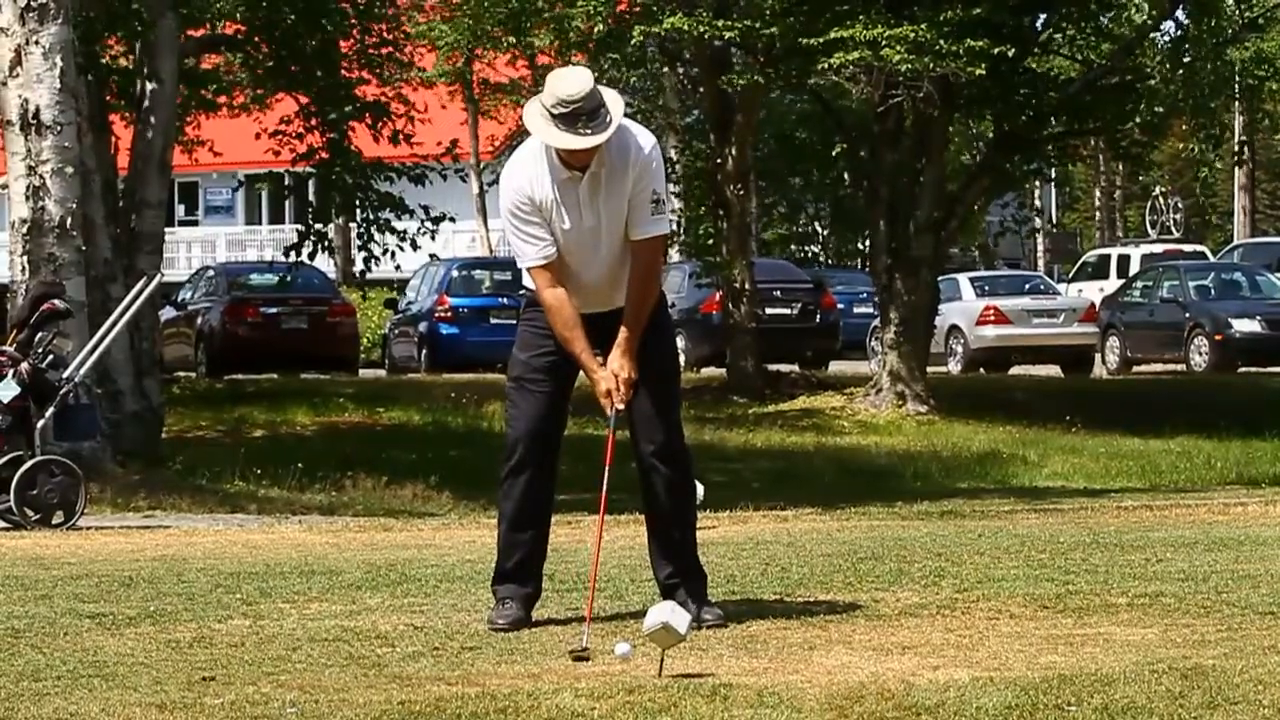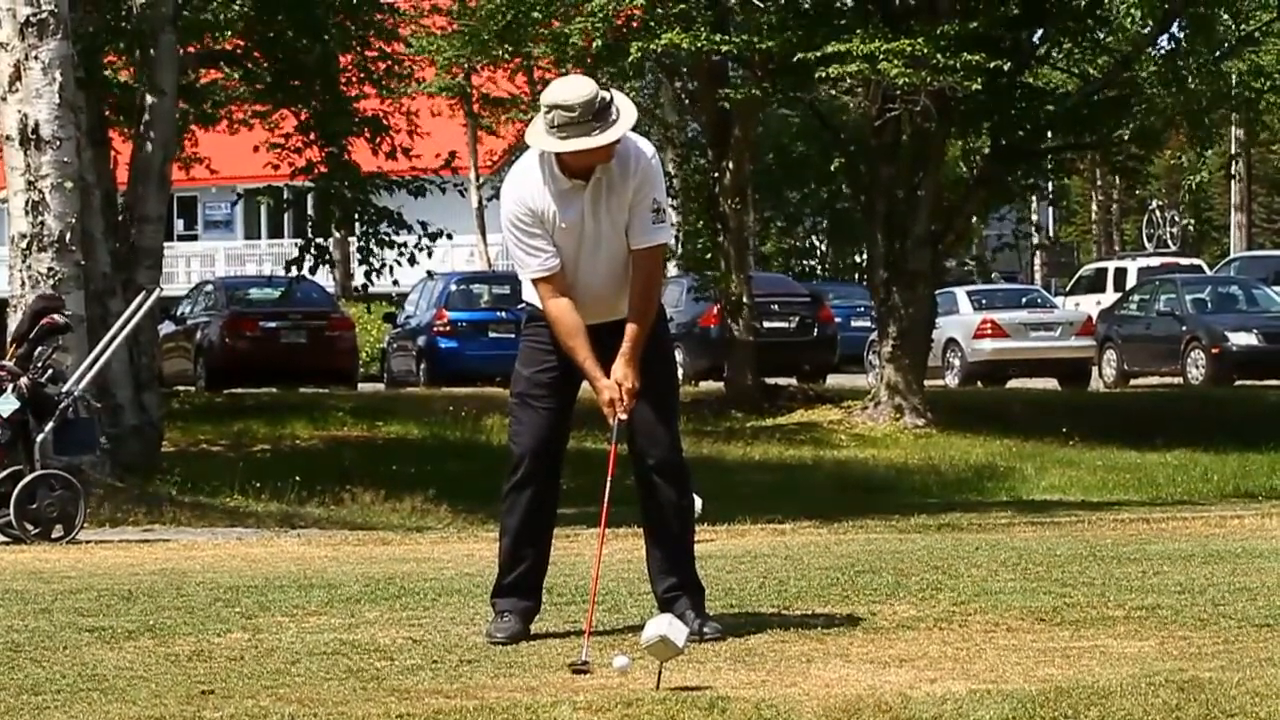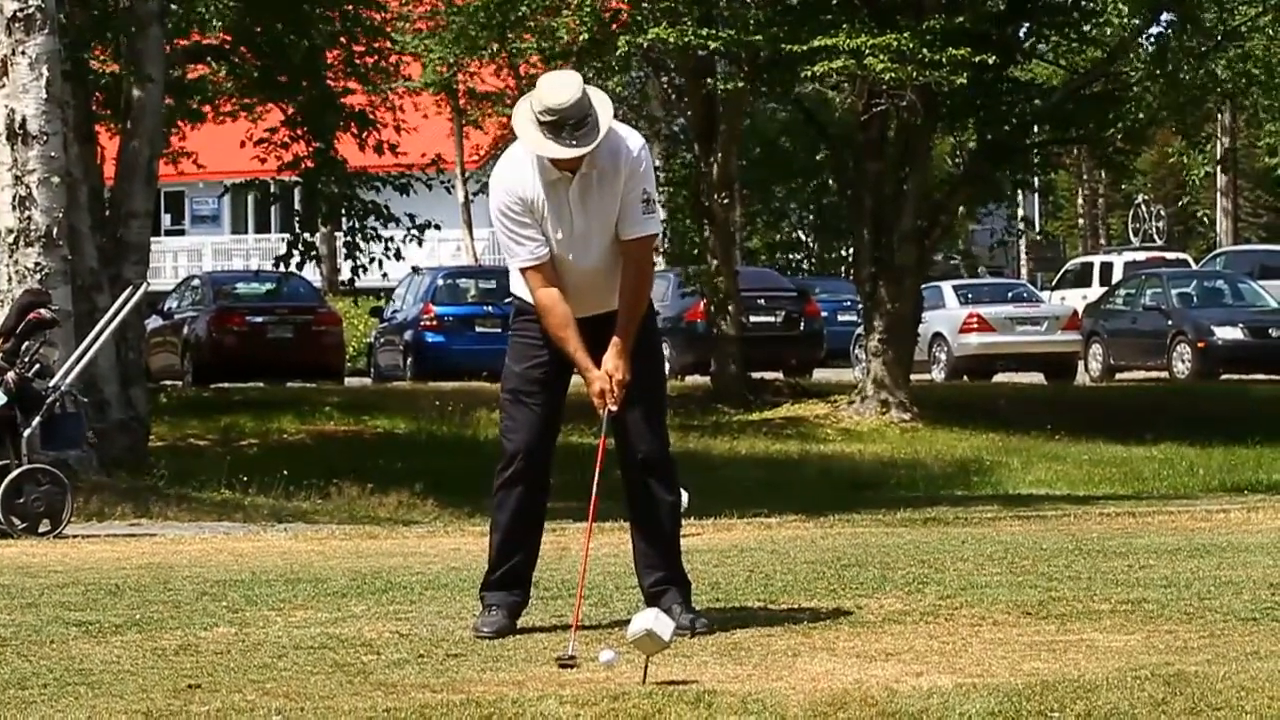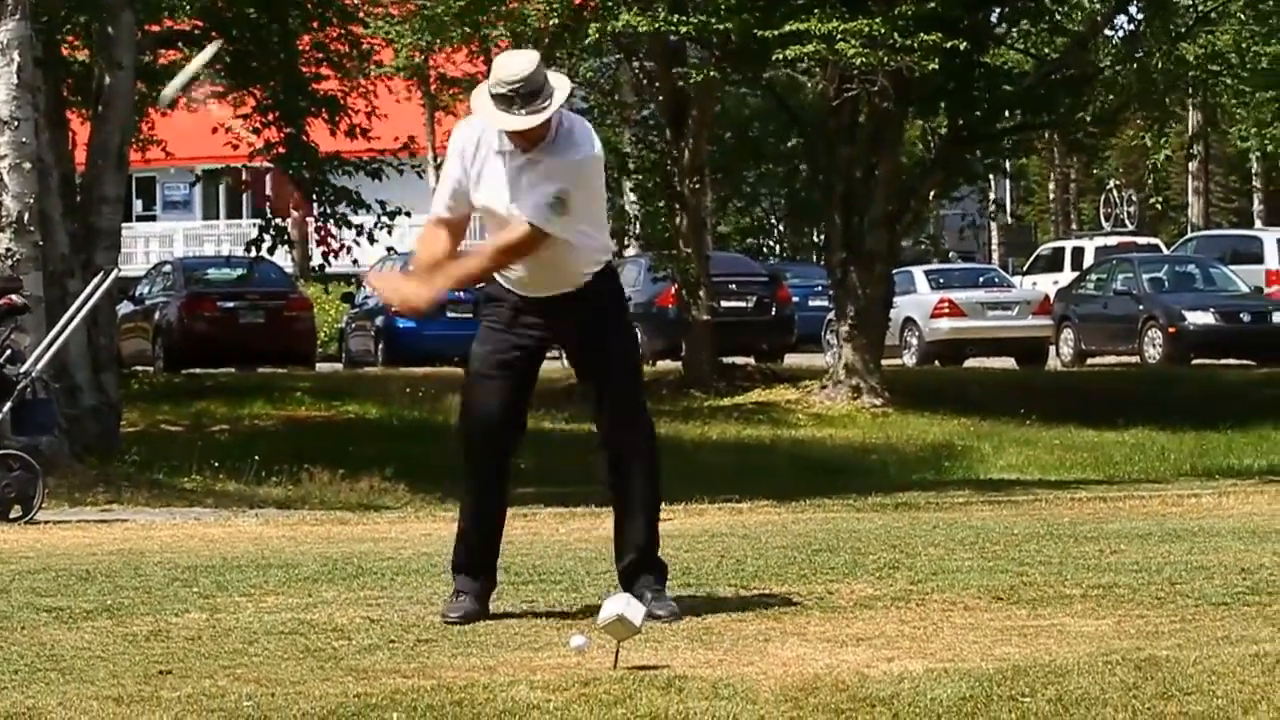
dt=1s
person 1, frame 1
left shoulder: (639, 149)
right shoulder: (520, 176)
left elbow: (648, 256)
right elbow: (548, 284)
left wrist: (625, 350)
right wrist: (592, 369)
left hip: (633, 308)
right hip: (552, 312)
left knee: (662, 445)
right knee: (527, 444)
left ankle: (684, 588)
right ankle: (514, 591)
person 1, frame 2
left shoulder: (638, 159)
right shoulder: (522, 189)
left elbow: (648, 264)
right elbow: (553, 294)
left wrist: (628, 358)
right wrist: (596, 378)
left hip: (634, 320)
right hip: (553, 325)
left knee: (661, 459)
right knee: (531, 458)
left ankle: (682, 601)
right ankle: (513, 603)
person 1, frame 3
left shoulder: (629, 151)
right shoulder: (511, 178)
left elbow: (639, 257)
right elbow: (542, 285)
left wrist: (619, 351)
right wrist: (587, 369)
left hip: (622, 314)
right hip: (541, 320)
left knee: (648, 455)
right knee: (522, 455)
left ankle: (669, 593)
right ankle: (502, 597)
person 1, frame 4
left shoulder: (577, 145)
right shoulder: (477, 144)
left elbow: (520, 240)
right elbow: (444, 223)
left wrist: (431, 286)
right wrist: (422, 276)
left hip: (589, 292)
right hip: (510, 300)
left knee: (629, 437)
right knee: (487, 437)
left ankle: (643, 579)
right ankle: (470, 582)
